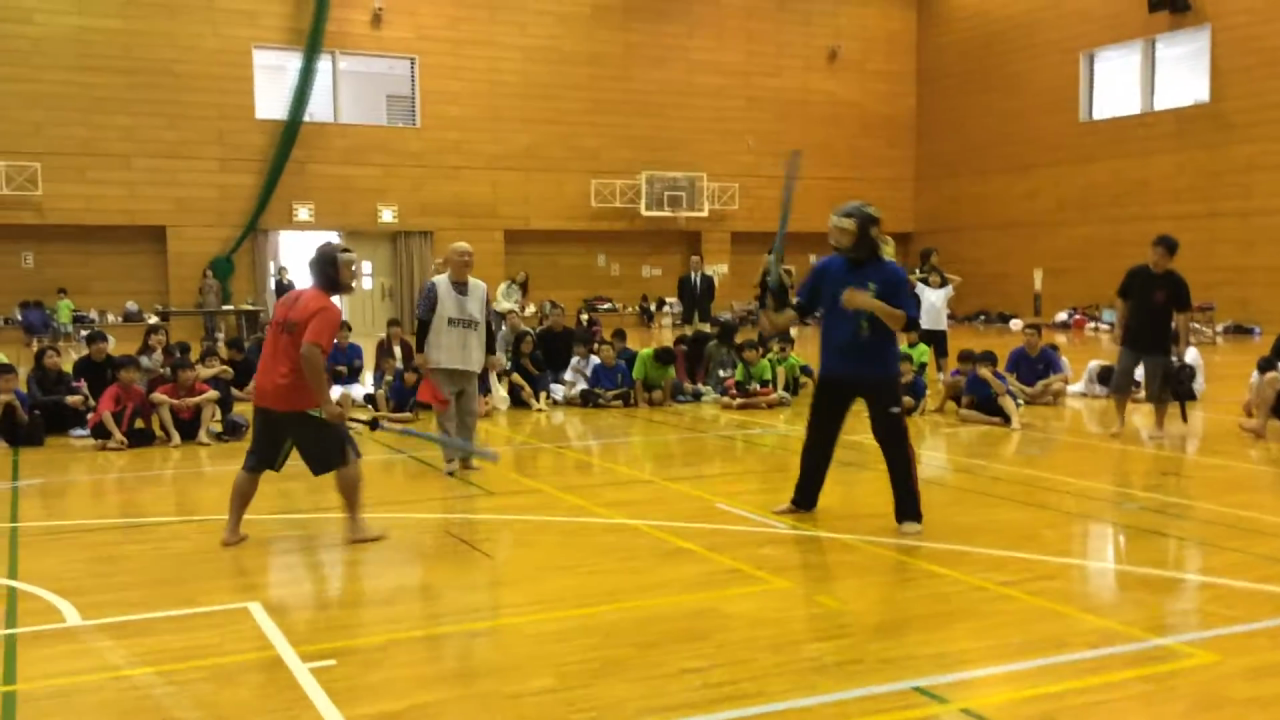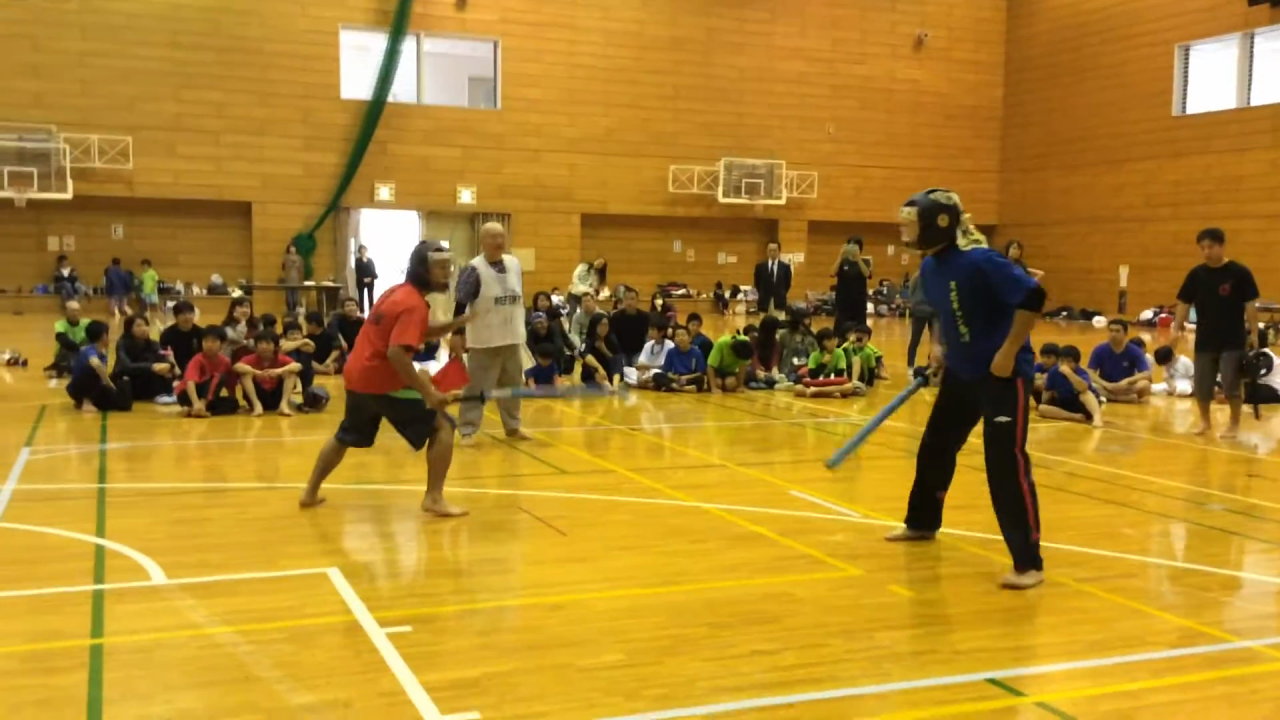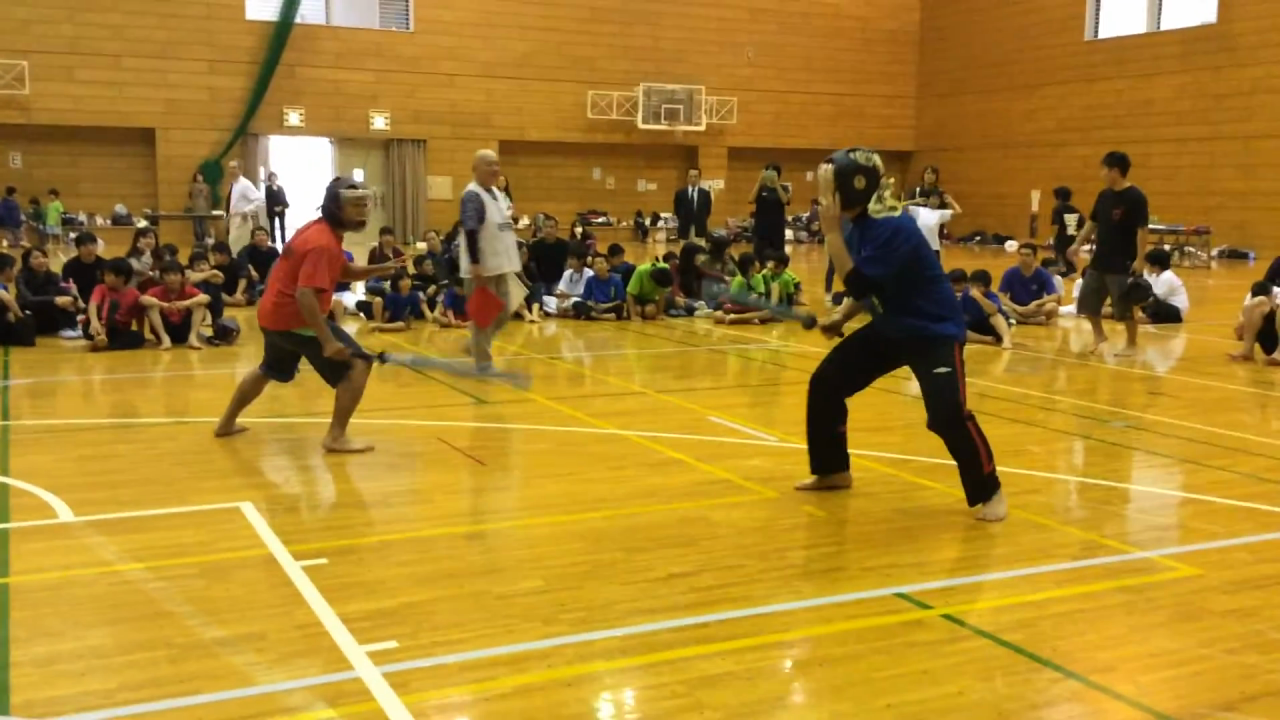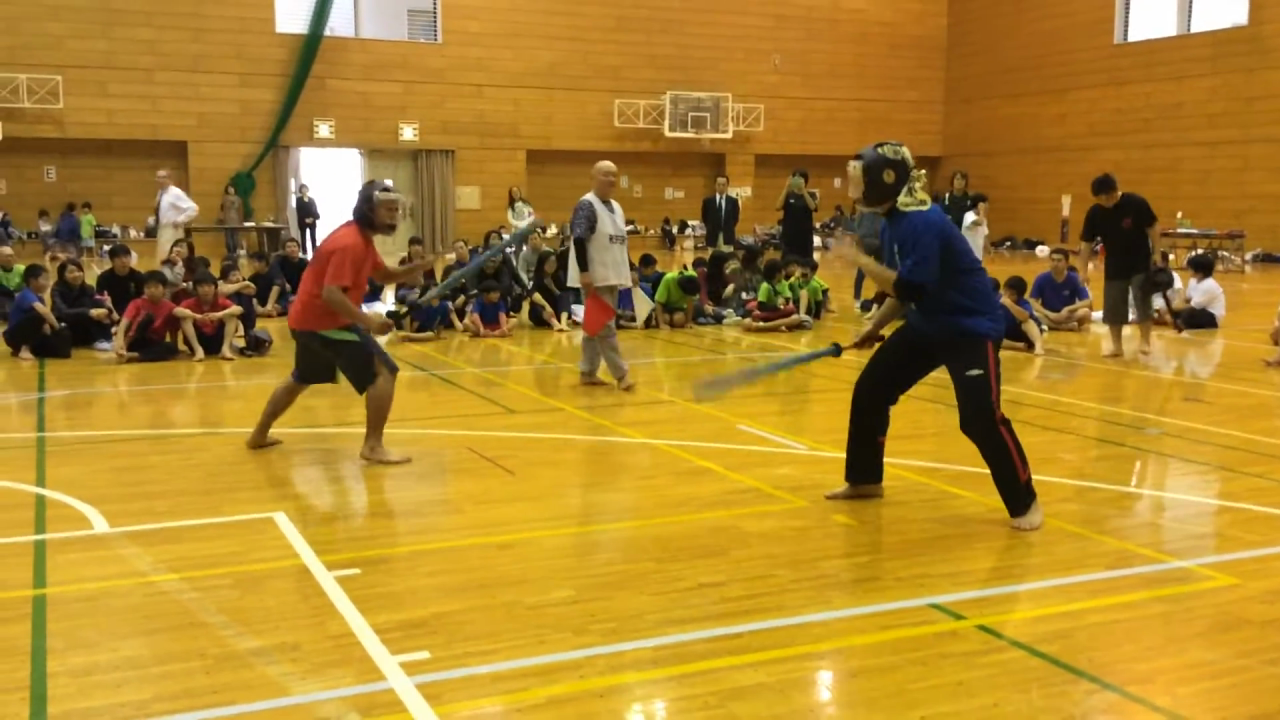
dt=1s
person 1, frame 1
left shoulder: (890, 273)
right shoulder: (826, 268)
left elbow: (905, 321)
right elbow: (803, 307)
left wrist: (872, 304)
right wrist: (777, 321)
left hip: (880, 371)
right hip: (835, 370)
left knee: (895, 440)
right knee: (819, 437)
left ankle: (909, 514)
right ankle: (803, 499)
person 1, frame 2
left shoulder: (978, 261)
right shoulder: (931, 266)
left elbow: (1032, 297)
left wrist: (1009, 352)
right wrist: (942, 347)
left hip: (1002, 372)
right hip: (961, 372)
left knee: (1006, 455)
right knee: (935, 446)
left ankle: (1027, 561)
right ankle: (922, 522)
person 1, frame 3
left shoulder: (894, 229)
right shoulder: (858, 226)
left elbow: (858, 283)
left wrist: (832, 233)
right wrist: (839, 318)
left hip: (934, 331)
right hip: (889, 327)
left knee: (947, 412)
right knee: (825, 383)
left ankle: (989, 492)
right ankle: (833, 470)
person 1, frame 4
left shoulder: (924, 223)
right shoulder: (896, 221)
left elbow: (912, 288)
left wrist: (862, 261)
right wrist: (874, 326)
left hip: (971, 327)
right hip: (927, 326)
left knee: (981, 417)
right knee: (869, 390)
left ankle: (1025, 503)
right ankle: (865, 480)
person 2, frame 1
left shoulder: (291, 298)
right shoulder: (327, 309)
right elbow: (309, 353)
right wrist: (326, 402)
left hip: (266, 394)
right hip: (298, 399)
left knee: (254, 464)
right knee: (347, 456)
left ankle: (232, 529)
right ankle: (356, 525)
person 2, frame 2
left shoulder: (396, 292)
right shoulder: (414, 305)
left elbow: (416, 335)
right elbow: (396, 353)
left wrist: (454, 325)
right wrist: (426, 392)
left hip: (357, 377)
right hip: (384, 382)
left knee: (344, 438)
right knee: (442, 427)
left ankle: (310, 492)
right ankle: (434, 498)
person 2, frame 3
left shoulder: (320, 230)
right shoulder: (323, 243)
left elbow: (346, 273)
right elbow: (305, 295)
left wrist: (381, 269)
right wrist: (327, 340)
left hip: (273, 314)
right hip: (294, 318)
left knee: (268, 370)
right knee: (358, 365)
left ankle: (227, 422)
right ankle: (336, 436)
person 2, frame 4
left shoulder: (364, 240)
right shoulder: (349, 244)
left elbow: (385, 276)
right elbow: (331, 294)
left wrist: (416, 267)
right wrist: (367, 320)
left hip: (306, 320)
right hip: (323, 322)
left knee: (300, 380)
right knee: (384, 372)
left ankle: (260, 434)
right ankle: (373, 446)
person 3, frame 1
left shoulder: (481, 289)
right shoulder: (435, 286)
left elbow: (487, 325)
right elbow: (423, 322)
left wrist: (491, 354)
right wrist: (420, 352)
left hip: (469, 362)
right hip: (441, 361)
left knee: (469, 412)
right knee: (445, 410)
left ankle: (466, 456)
right ankle: (451, 457)
person 3, frame 2
left shoulder: (515, 264)
right shoulder: (474, 269)
right elbow: (460, 304)
left wrist: (521, 328)
left hip: (512, 337)
right hip: (485, 340)
left knee: (513, 383)
right knee: (477, 386)
left ankle: (513, 427)
right ankle: (467, 430)
person 3, frame 3
left shoulder: (497, 193)
right shoulder: (472, 196)
right elbow: (470, 233)
left wrist: (514, 257)
right wrist: (475, 265)
left hip: (500, 266)
right hip: (483, 267)
left knee: (504, 311)
left ankle: (478, 350)
right ankle: (483, 363)
person 3, frame 4
left shoulder: (616, 207)
right shoulder: (586, 205)
right elbow: (579, 241)
left wrist: (628, 272)
right wrist: (584, 273)
left hip: (612, 276)
right hip: (594, 277)
right knee: (605, 327)
left ankle: (587, 372)
right ankle: (621, 374)
person 4, frame 1
left shoulder: (1177, 282)
right shoulder: (1135, 274)
left elbow: (1182, 314)
right elbow: (1122, 300)
left wrist: (1182, 343)
right wrist: (1119, 326)
left hip: (1159, 343)
right hip: (1131, 339)
left knee: (1159, 386)
right knee: (1120, 378)
left ankle: (1159, 425)
right ankle: (1120, 419)
person 4, frame 2
left shoulder: (1240, 273)
right shoulder: (1196, 274)
left elbow: (1250, 304)
right elbow: (1184, 303)
left wrist: (1253, 333)
right wrist: (1176, 328)
left hip: (1233, 340)
right hip: (1205, 339)
left knee: (1231, 383)
right knee: (1202, 384)
left ankle: (1234, 424)
right ankle: (1205, 421)
person 4, frame 3
left shoulder: (1136, 198)
right shoulder: (1104, 195)
left elbow: (1142, 230)
right elbow: (1093, 222)
left wrist: (1139, 259)
right wrist: (1077, 244)
left hip: (1122, 264)
right hip: (1099, 260)
left knee: (1124, 306)
right knee: (1087, 300)
left ankle: (1131, 344)
right ankle: (1099, 335)
person 4, frame 4
left shoulder: (1136, 203)
right shoulder: (1094, 213)
left elbow: (1152, 227)
right elbow: (1087, 242)
right wrist: (1083, 269)
left hip: (1140, 265)
right hip: (1114, 268)
left knee: (1143, 302)
right knee: (1112, 306)
left ankle: (1144, 342)
right ankle: (1117, 346)
